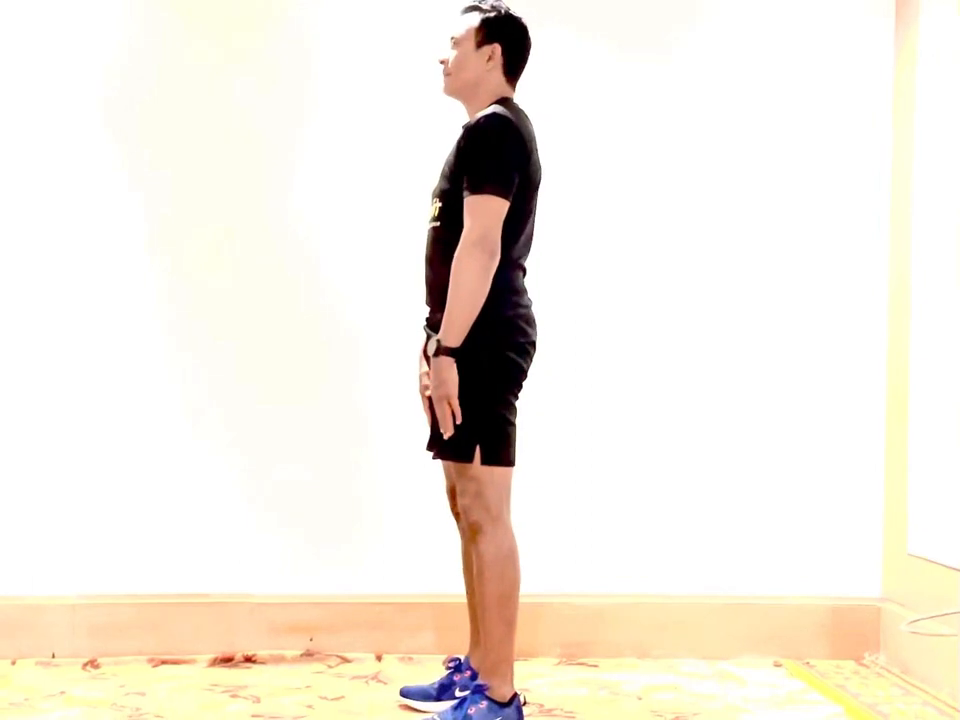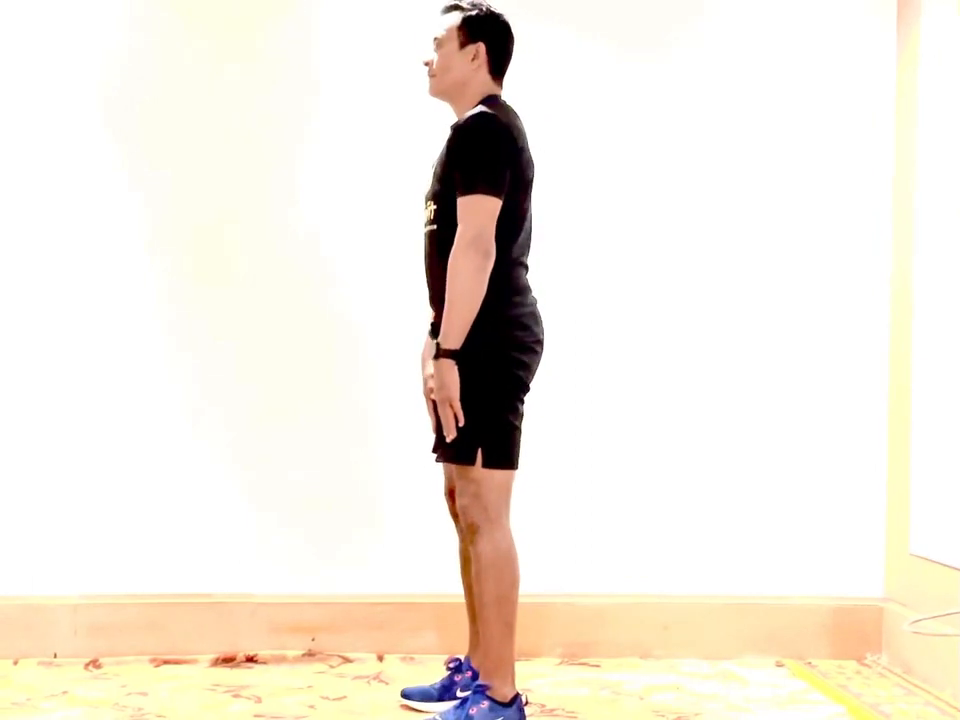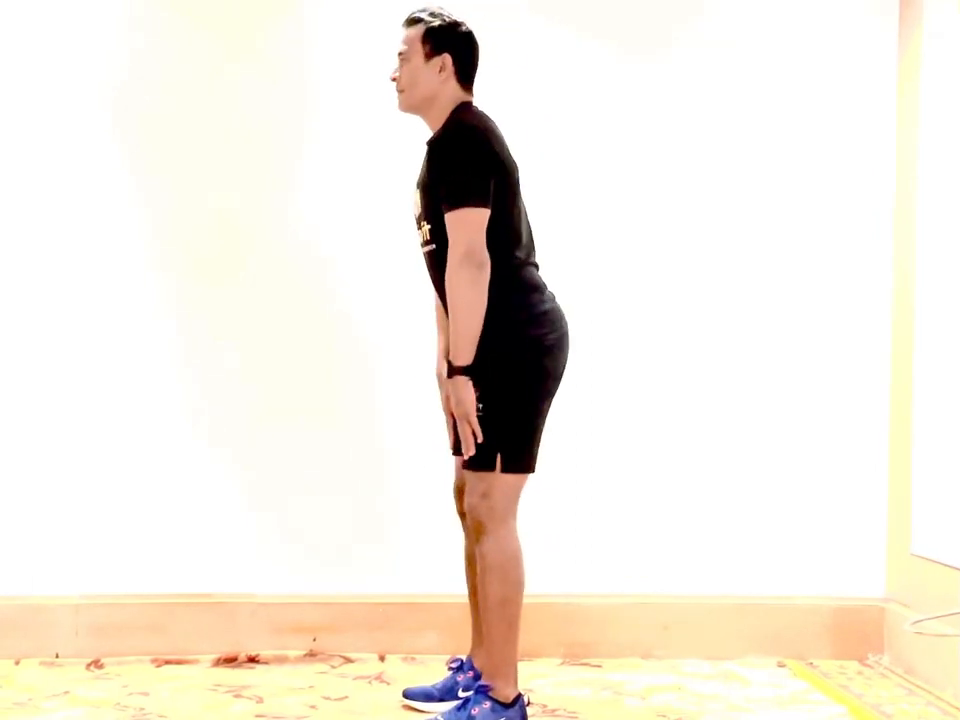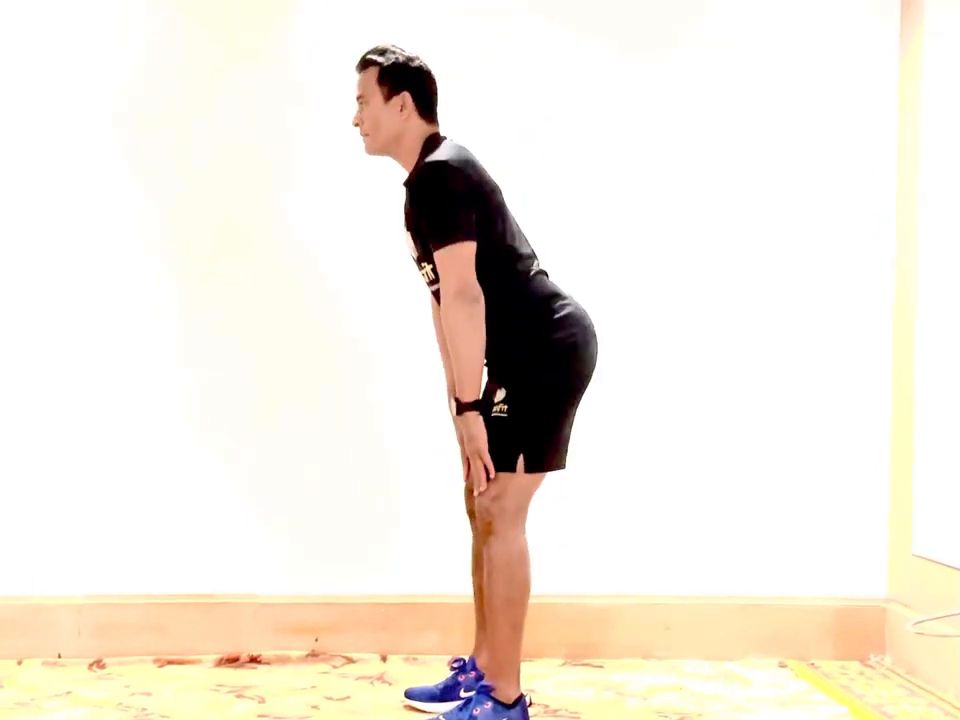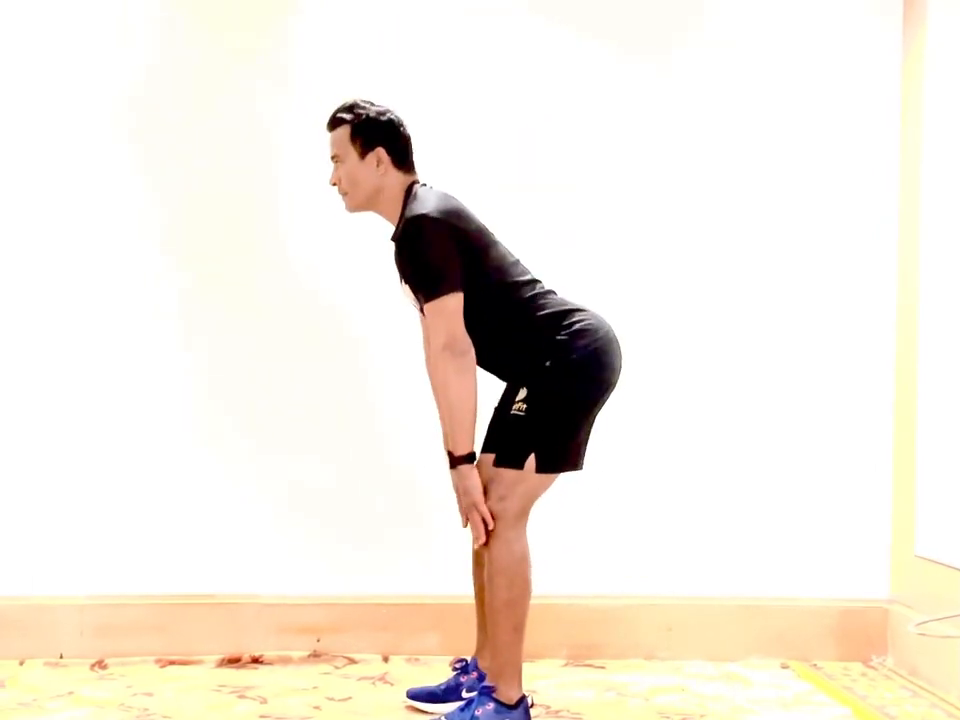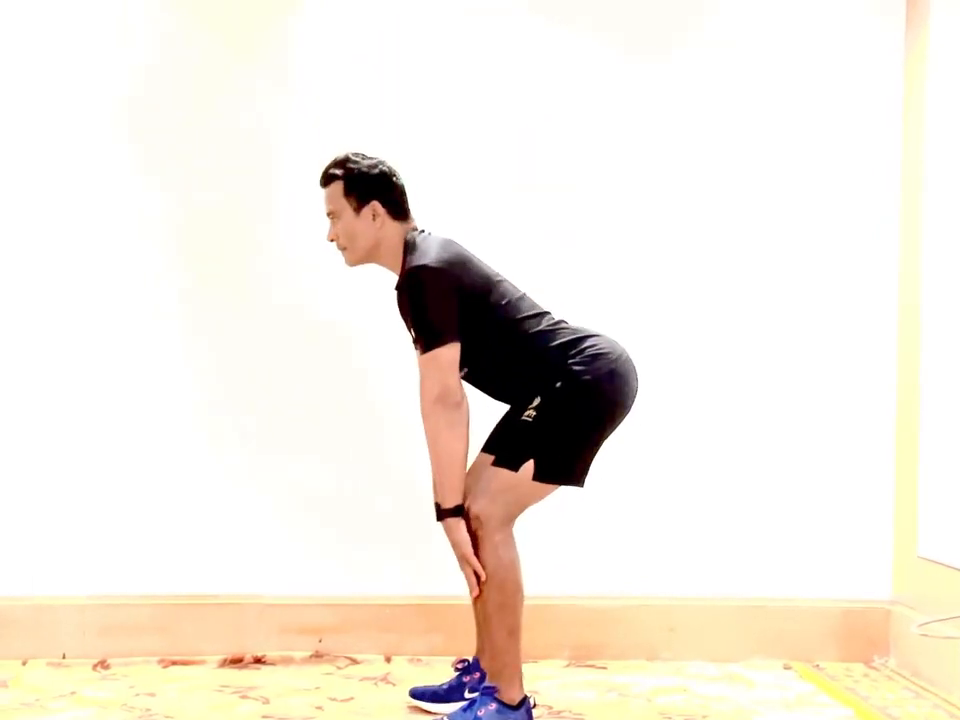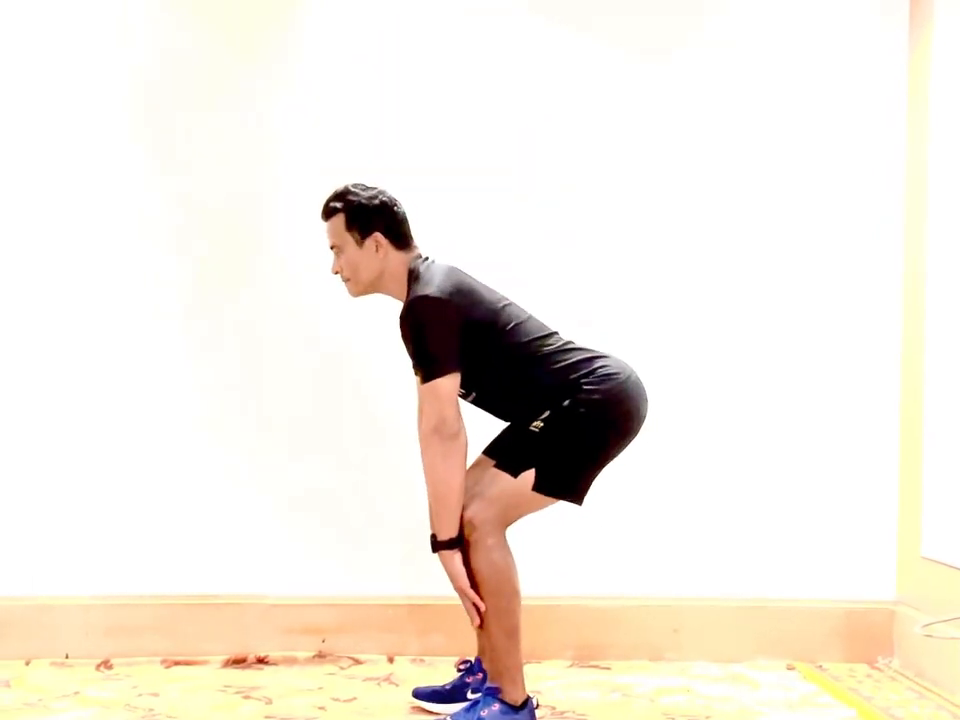
dt=0.4s
person 1, frame 1
left shoulder: (494, 128)
right shoulder: (491, 131)
left elbow: (480, 247)
left wrist: (447, 349)
right wrist: (442, 345)
left hip: (482, 344)
right hip: (471, 342)
left knee: (484, 512)
right knee: (468, 508)
person 1, frame 2
left shoulder: (481, 128)
right shoulder: (481, 130)
left elbow: (475, 248)
left wrist: (448, 351)
right wrist: (444, 347)
left hip: (489, 345)
right hip: (477, 343)
left knee: (483, 512)
right knee: (465, 507)
person 1, frame 3
left shoulder: (460, 138)
right shoulder: (453, 141)
left elbow: (469, 261)
left wrist: (460, 370)
right wrist: (452, 361)
left hip: (517, 346)
right hip: (500, 346)
left knee: (489, 511)
right knee: (473, 507)
person 1, frame 4
left shoulder: (439, 174)
right shoulder: (434, 174)
left elbow: (463, 295)
right elbow: (452, 297)
left wrist: (469, 408)
right wrist: (460, 395)
left hip: (546, 351)
right hip: (531, 351)
left knee: (499, 512)
right knee: (484, 506)
person 1, frame 5
left shoulder: (424, 226)
right shoulder: (422, 220)
left elbow: (451, 349)
right elbow: (449, 347)
left wrist: (461, 460)
right wrist: (462, 458)
left hip: (572, 357)
right hip: (560, 358)
left knee: (499, 511)
right knee: (488, 508)
person 1, frame 6
left shoulder: (424, 276)
right shoulder: (428, 264)
left elbow: (444, 402)
right elbow: (445, 400)
left wrist: (450, 512)
right wrist: (455, 504)
left hip: (588, 380)
right hip: (581, 378)
left knee: (484, 512)
right knee: (476, 506)
right ankle: (486, 673)
person 1, frame 7
left shoulder: (428, 306)
right shoulder: (432, 290)
left elbow: (442, 432)
right elbow: (442, 427)
left wrist: (445, 544)
right wrist: (449, 532)
left hip: (600, 402)
right hip: (587, 398)
left knee: (479, 518)
right knee: (469, 508)
right ankle: (487, 673)
